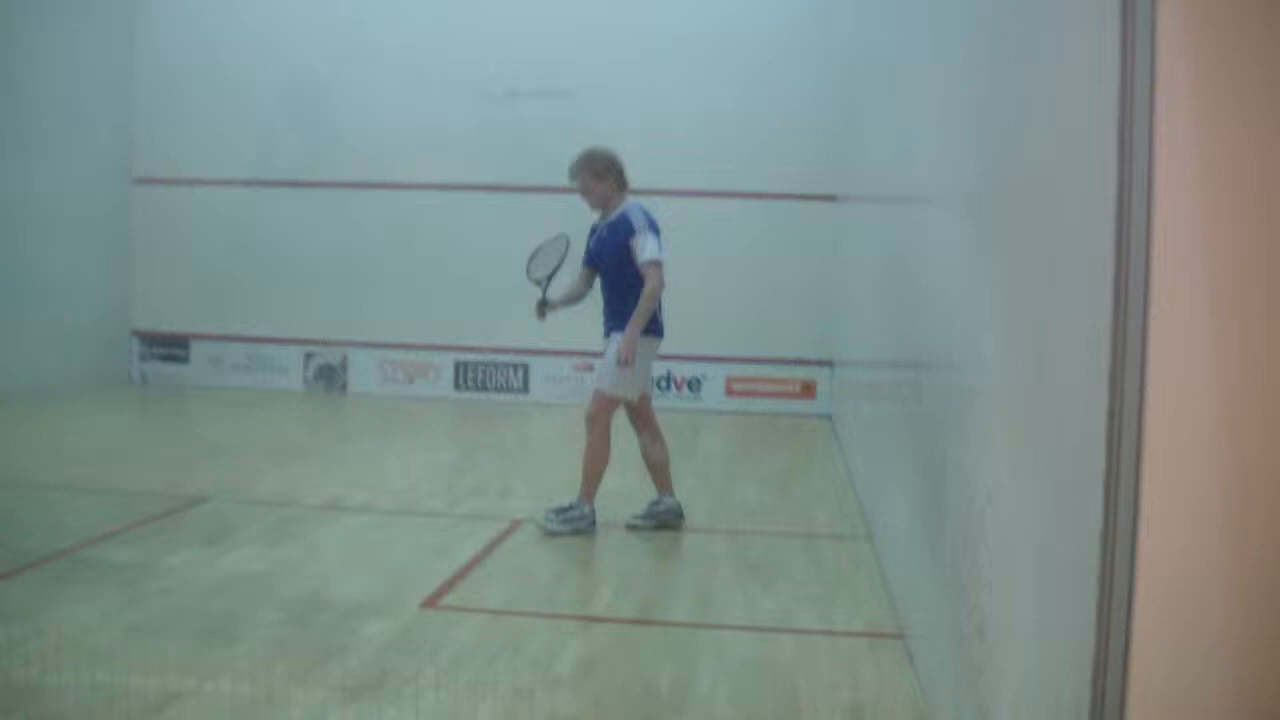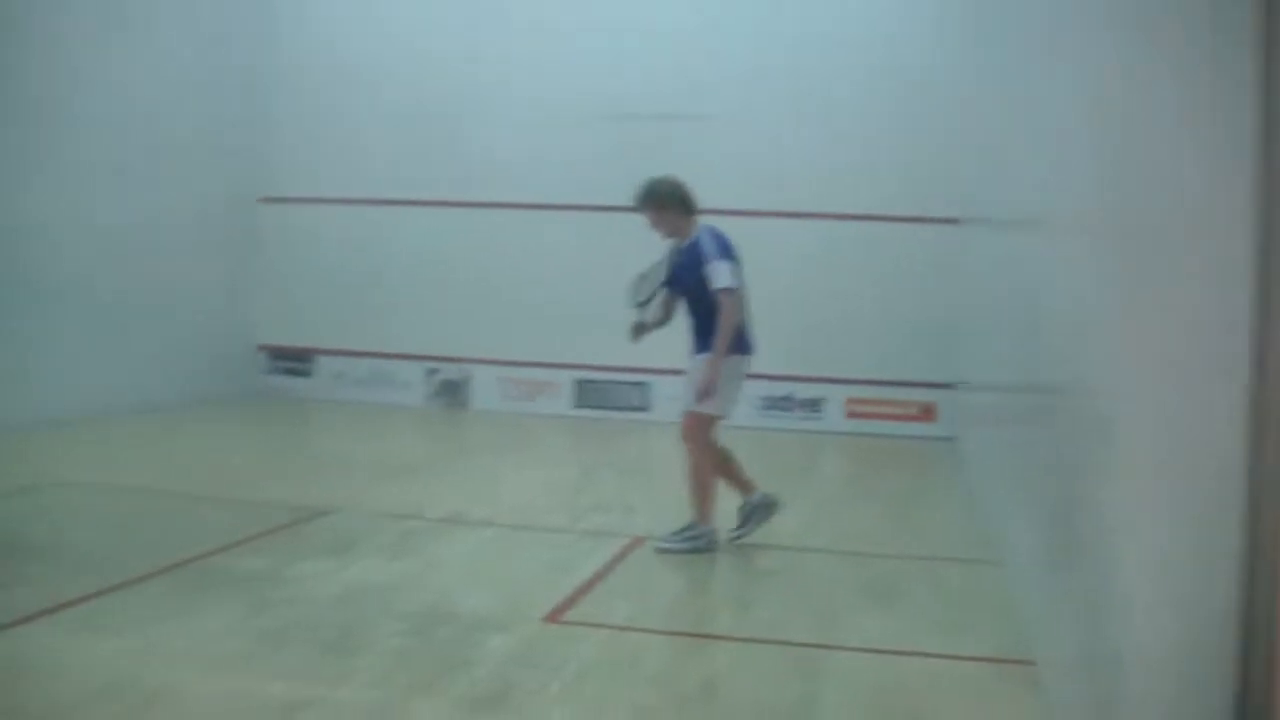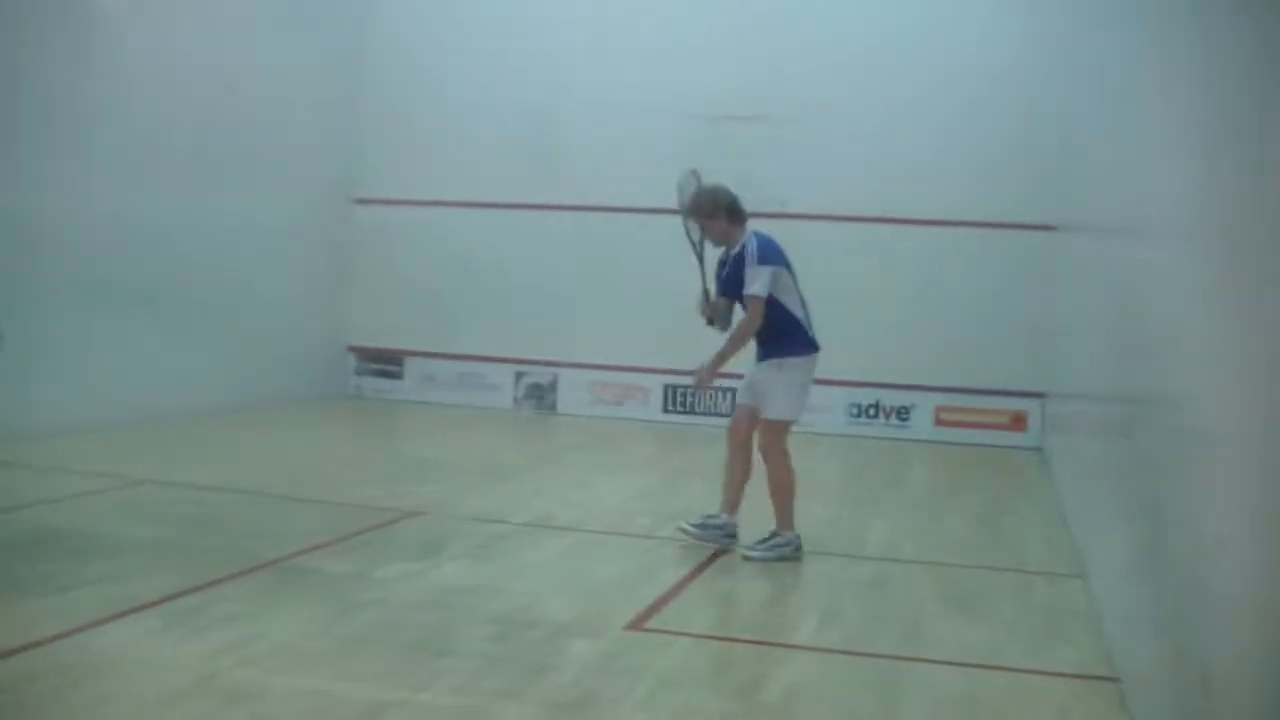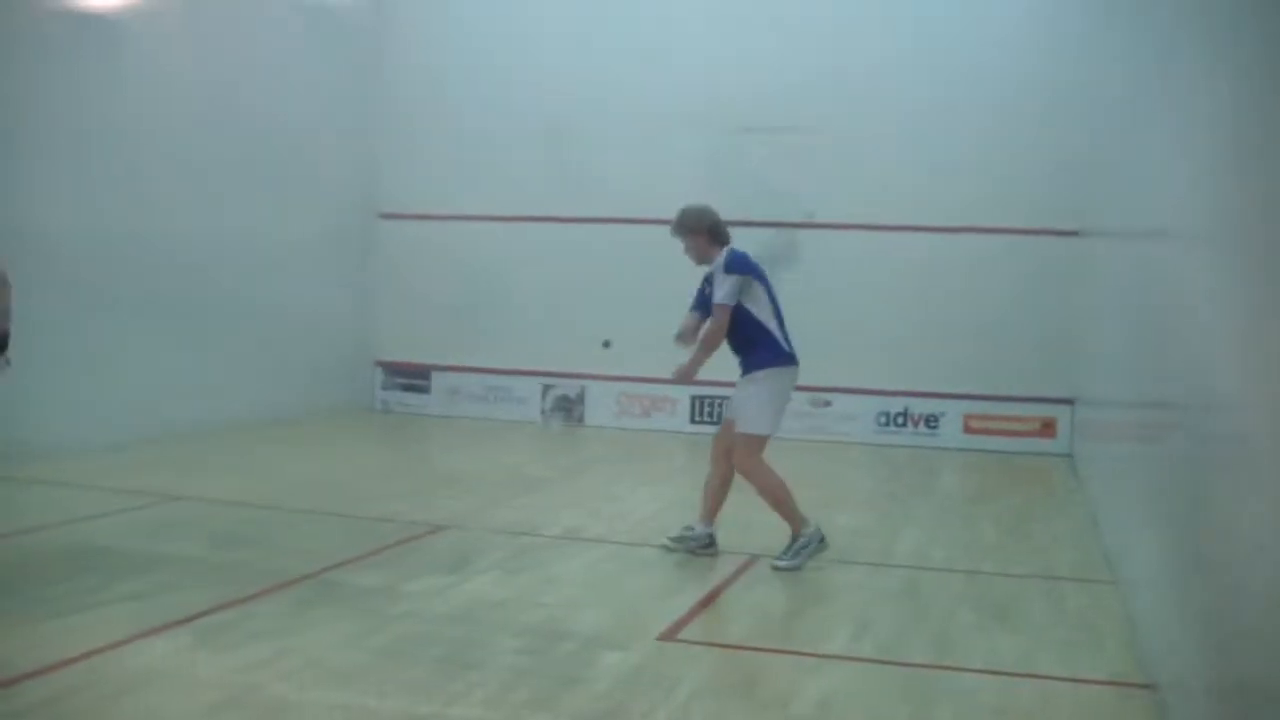
dt=0.3s
person 1, frame 1
left shoulder: (637, 220)
right shoulder: (599, 230)
left elbow: (655, 281)
right elbow: (583, 285)
left wrist: (631, 334)
right wrist: (554, 303)
left hip: (635, 334)
right hip: (620, 334)
left knee: (596, 416)
right knee: (642, 419)
left ankle: (583, 509)
right ankle: (667, 504)
person 1, frame 2
left shoulder: (710, 245)
right shoulder: (679, 252)
left elbow: (731, 308)
right elbow: (667, 308)
left wrist: (713, 365)
right wrist: (647, 325)
left hip: (723, 353)
right hip: (707, 352)
left knee: (693, 435)
right knee: (699, 436)
left ankle: (701, 528)
right ankle: (755, 498)
person 1, frame 3
left shoulder: (759, 250)
right shoulder: (726, 261)
left elbow: (752, 321)
right elbow: (723, 321)
left wrist: (714, 365)
right wrist: (711, 311)
left hip: (792, 356)
right hip: (768, 358)
left knee: (770, 444)
right knee: (738, 436)
left ankle: (786, 534)
right ankle: (724, 521)
person 1, frame 4
left shoulder: (732, 262)
right shoulder: (711, 279)
left elbow: (719, 328)
right elbow: (689, 331)
left wrist: (692, 365)
right wrist: (687, 334)
left hip: (771, 368)
right hip: (755, 371)
left knee: (746, 460)
right knee: (722, 450)
left ankle: (807, 533)
right ankle: (703, 531)
